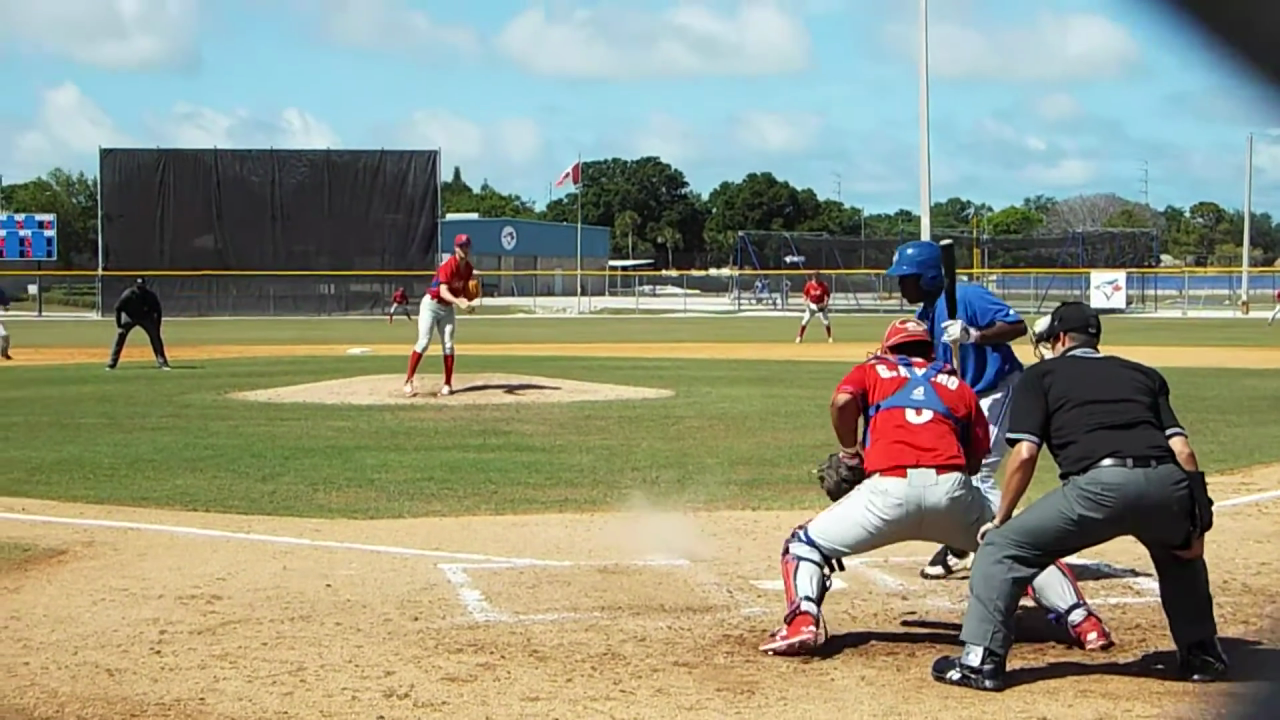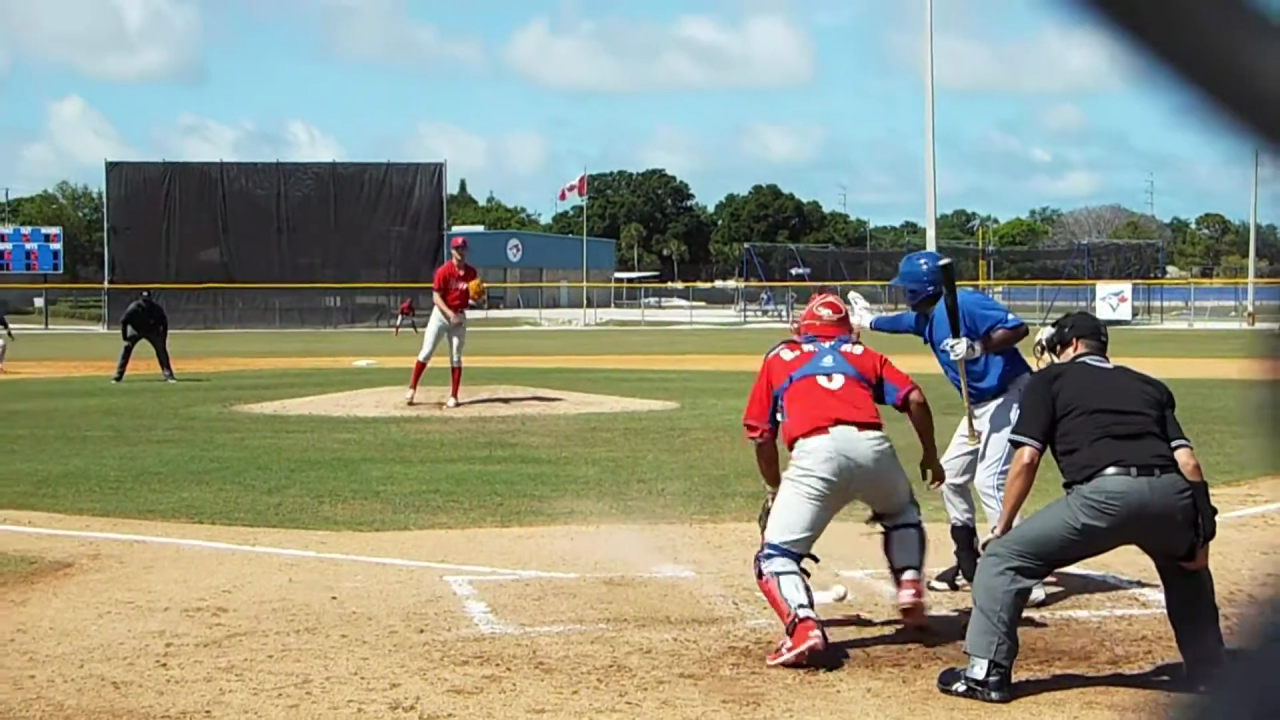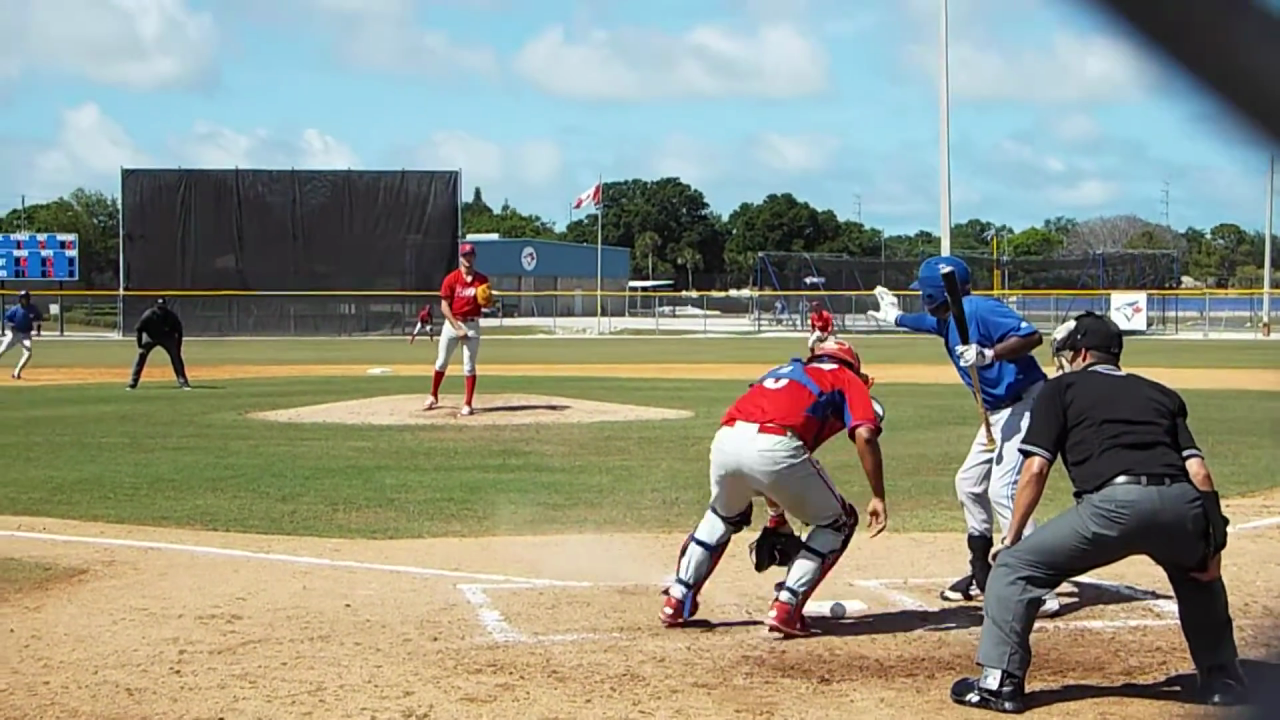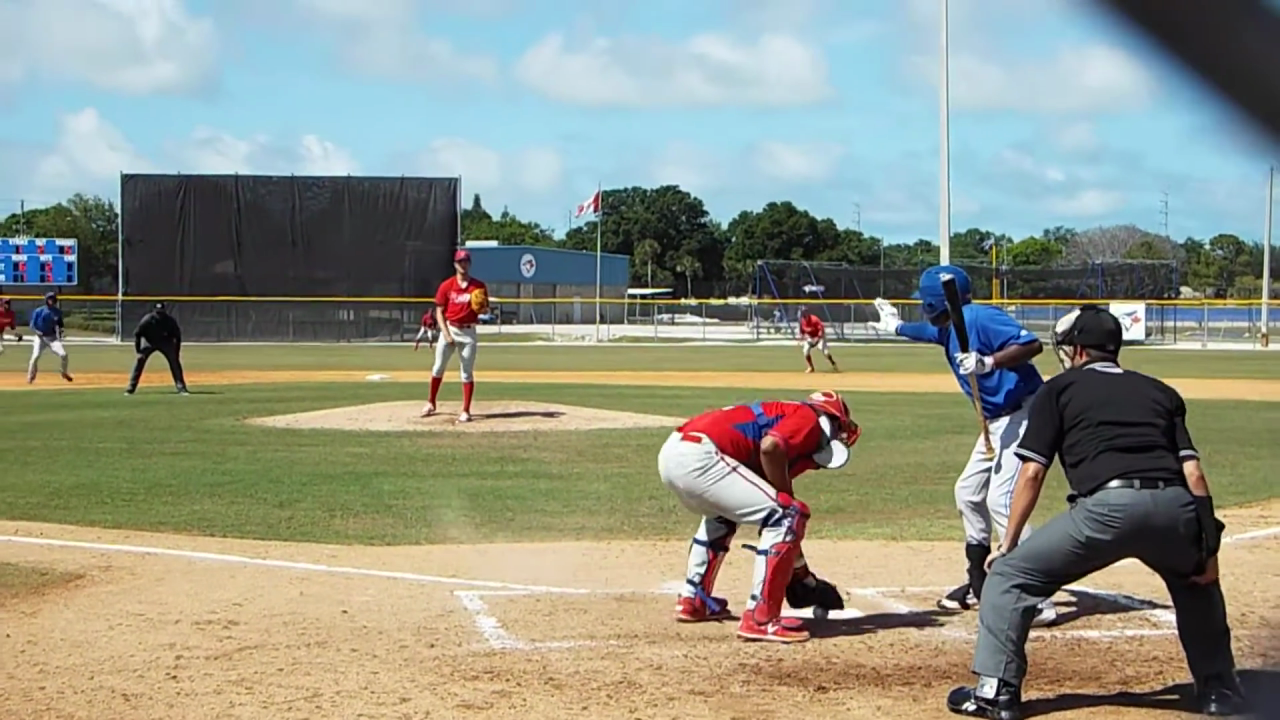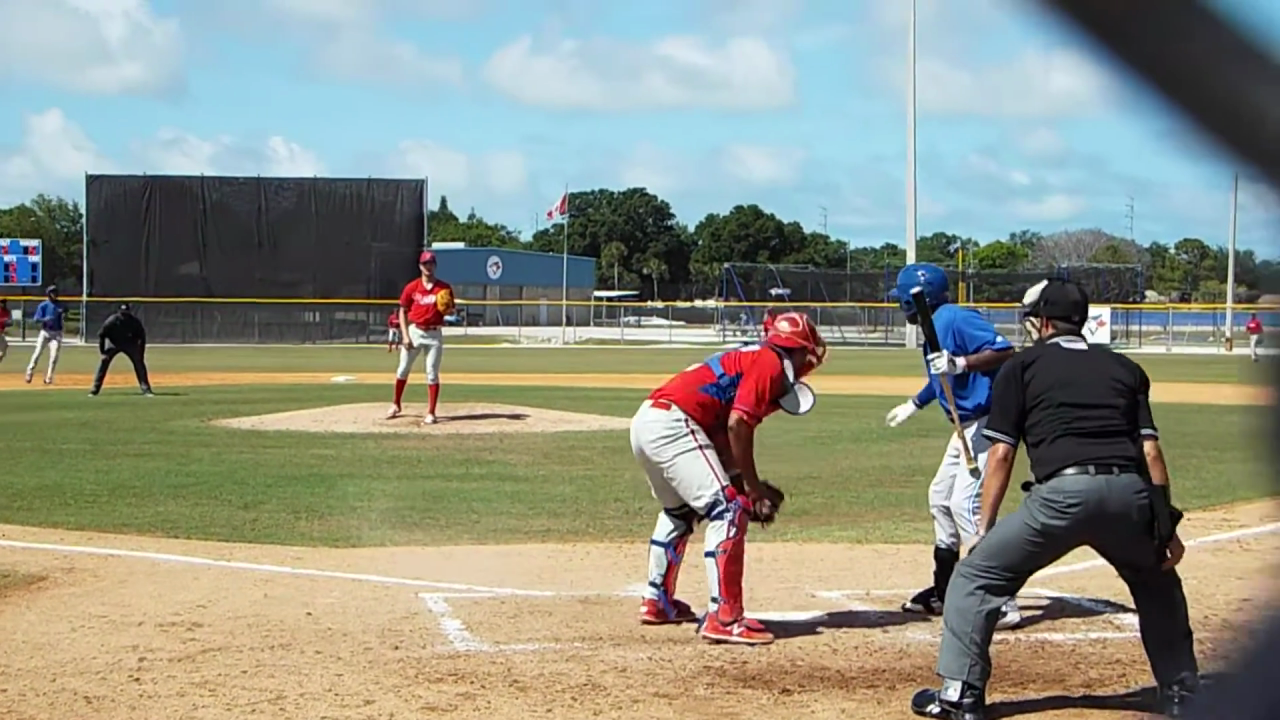
dt=0.3s
person 1, frame 1
left shoulder: (1040, 375)
right shoulder: (1144, 374)
left elbow: (1025, 455)
right elbow: (1182, 450)
left wrist: (1000, 519)
right wrist: (1195, 520)
left hip: (1099, 485)
right hip: (1167, 484)
left knee: (1001, 548)
right knee: (1180, 552)
left ankle: (980, 661)
right ankle: (1202, 655)
person 1, frame 2
left shoulder: (1050, 379)
right shoulder: (1150, 386)
left elbow: (1026, 458)
right elbow: (1188, 462)
left wrist: (1001, 527)
right wrist: (1200, 534)
left hip: (1104, 494)
right hip: (1171, 496)
left knee: (1003, 556)
right knee: (1186, 564)
left ankle: (987, 673)
right ankle: (1208, 668)
person 1, frame 3
left shoulder: (1062, 388)
right shoulder: (1162, 393)
left elbow: (1036, 469)
right elbow: (1199, 472)
left wrist: (1011, 536)
right wrist: (1211, 543)
left hip: (1114, 503)
right hip: (1181, 504)
left knee: (1014, 567)
right knee: (1198, 574)
left ankle: (999, 683)
right ankle: (1223, 681)
person 1, frame 4
left shoulder: (1059, 389)
right shoulder: (1160, 391)
left elbow: (1032, 471)
right elbow: (1192, 472)
left wrist: (1010, 541)
right wrist: (1206, 546)
left hip: (1107, 506)
right hip: (1174, 507)
left knee: (1010, 575)
right knee: (1196, 582)
person 1, frame 5
left shoulder: (1022, 366)
right shoulder: (1124, 367)
left elbow: (1001, 454)
right elbow: (1151, 452)
left wrist: (986, 526)
right wrist: (1165, 525)
left hip: (1063, 493)
right hip: (1130, 493)
left knee: (975, 577)
right knee: (1156, 582)
person 2, frame 1
left shoulder: (966, 296)
right shoulder: (926, 314)
left elbow: (1017, 326)
left wrist: (974, 335)
left hip: (997, 394)
left knee: (976, 474)
right ankle: (956, 546)
person 2, frame 2
left shoulder: (964, 302)
right shoulder: (927, 317)
left elbow: (1019, 328)
right elbow: (906, 320)
left wrist: (979, 348)
right wrist: (870, 320)
left hip: (1010, 397)
right hip: (980, 405)
left knee: (990, 482)
right knee: (951, 475)
right ankle: (968, 564)
person 2, frame 3
left shoulder: (978, 309)
right shoulder: (949, 321)
left elbow: (1032, 337)
right elbow: (927, 322)
left wrist: (988, 355)
right wrist: (897, 317)
left hip: (1026, 405)
right hip: (999, 412)
left knee: (1003, 491)
right knee: (969, 484)
left ankle: (1039, 593)
right ankle: (982, 575)
person 2, frame 4
left shoulder: (980, 317)
right shoulder: (950, 329)
left elbow: (1032, 345)
right elbow: (933, 331)
left wrist: (989, 362)
right wrist: (898, 326)
left hip: (1024, 416)
right hip: (998, 421)
left knee: (1001, 500)
right knee: (968, 492)
left ankle: (1036, 602)
right ankle: (979, 584)
person 2, frame 5
left shoulder: (956, 318)
right shoulder: (935, 325)
left elbow: (1006, 352)
left wrist: (960, 364)
right wrist: (914, 403)
left hip: (993, 422)
right hip: (969, 425)
left knee: (965, 504)
right knee: (941, 497)
left ankle: (1000, 604)
right ankle: (943, 589)
person 3, frame 1
left shoulder: (872, 370)
right shoulder: (958, 385)
left elbow: (843, 401)
right elbow: (977, 456)
left wrist: (850, 451)
left hip: (891, 489)
right hip: (951, 489)
left knee: (804, 545)
left ankle: (801, 623)
right ankle: (1082, 622)
person 3, frame 2
left shoulder: (780, 357)
right shoulder: (868, 356)
left elbow: (758, 431)
right elbow: (915, 399)
left wrist: (774, 490)
right wrist: (930, 456)
left hip: (813, 451)
right hip: (872, 445)
left knee: (776, 555)
right knee: (902, 513)
left ankle: (804, 628)
right ankle: (909, 588)
person 3, frame 3
left shoulder: (784, 371)
right shoulder: (850, 381)
right elbow: (865, 434)
left wrist: (777, 516)
right wrist: (878, 497)
left hip: (727, 441)
right hip: (776, 447)
left knee: (724, 517)
right knee: (837, 522)
left ankle: (678, 600)
right ankle: (785, 609)
person 3, frame 4
right shoulder: (807, 419)
right elbow: (769, 447)
left wrist: (801, 568)
right wrist: (785, 498)
left hip: (674, 451)
right hip: (699, 456)
left knee: (723, 511)
right knee: (782, 517)
left ankle: (693, 600)
right ankle: (761, 618)
person 3, frame 5
left shoulder: (752, 358)
right shoulder: (771, 363)
left elbow: (724, 431)
right elbow: (737, 424)
left wrist: (749, 489)
right wrist: (750, 484)
left hip: (648, 421)
right hip: (670, 423)
left knee: (679, 511)
right knee: (726, 511)
left ankle: (656, 602)
right ankle: (725, 619)
